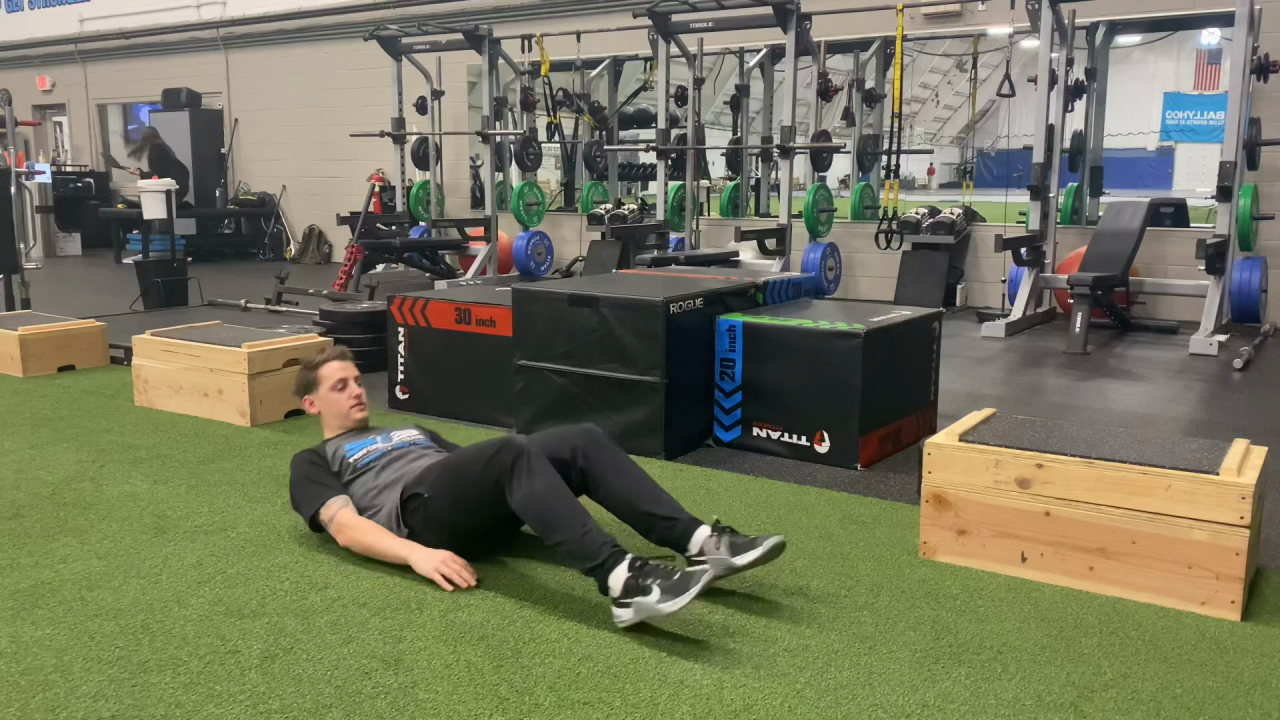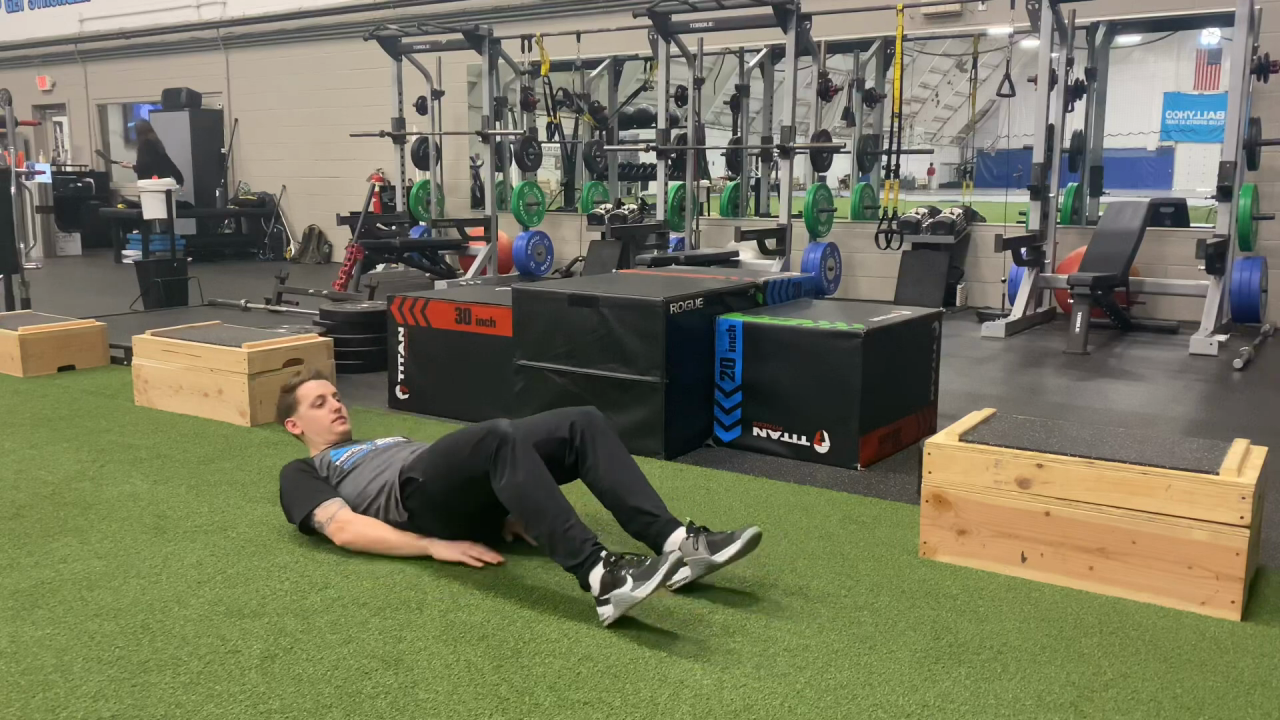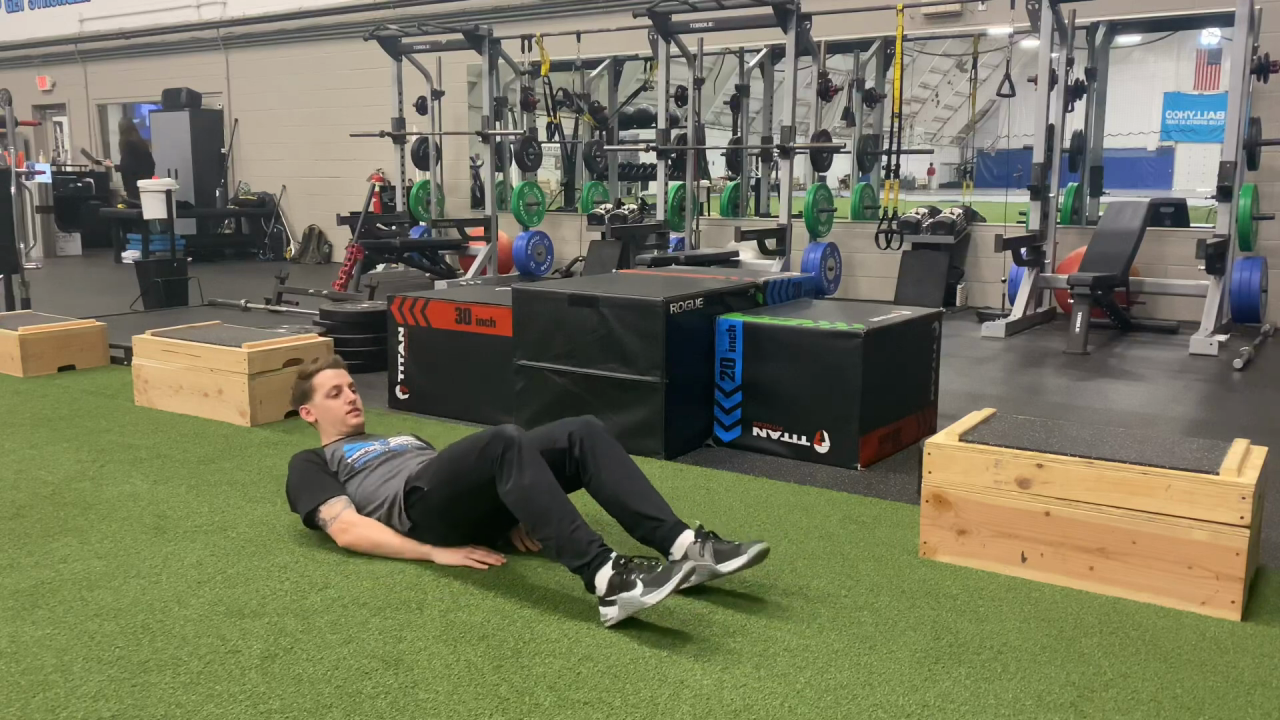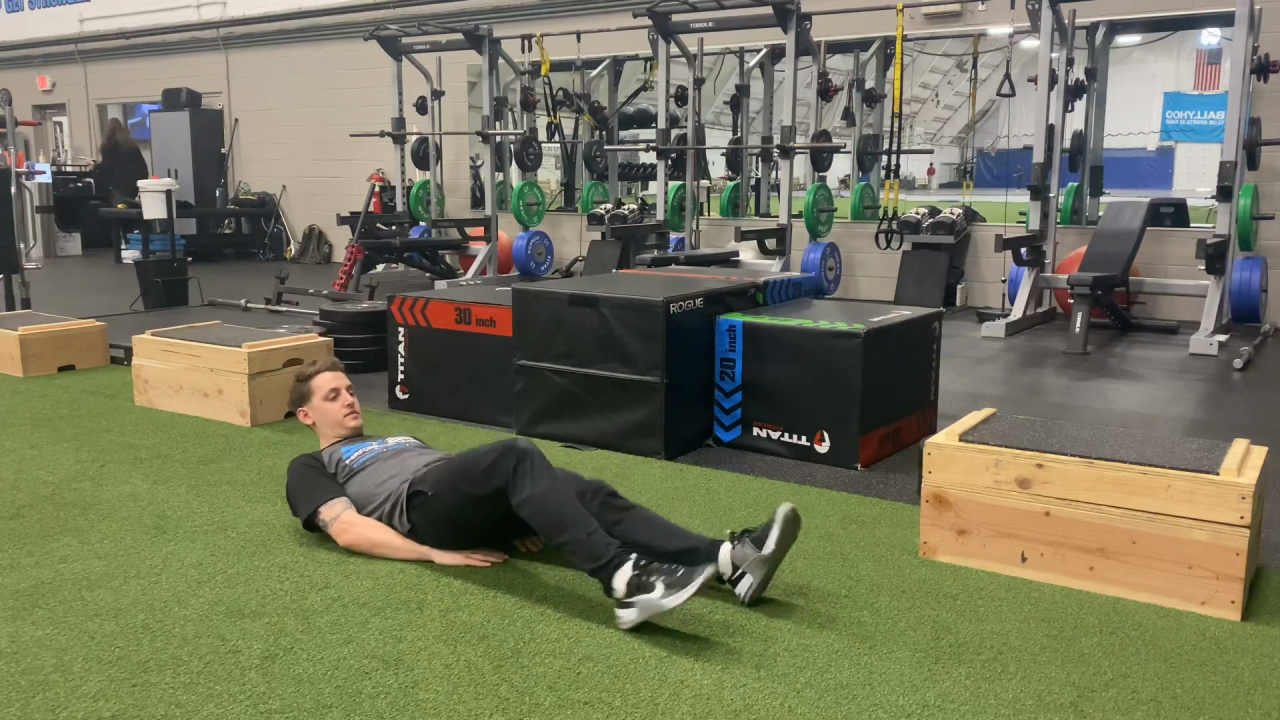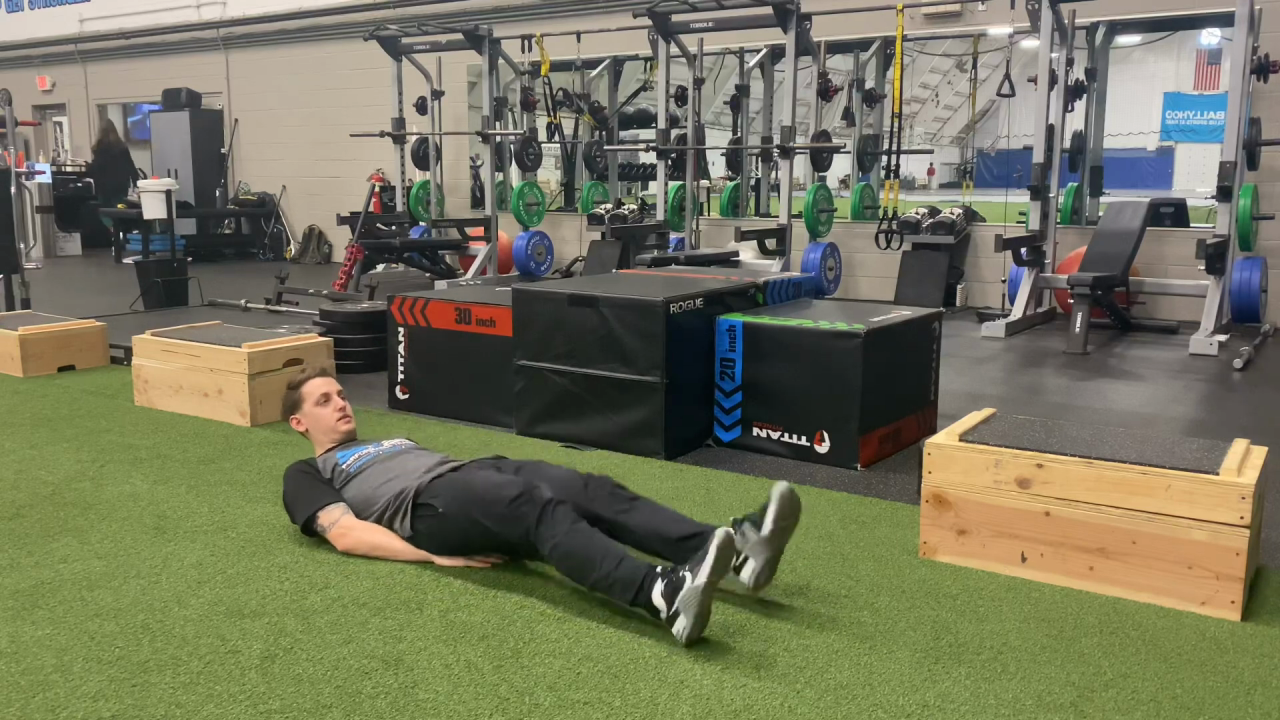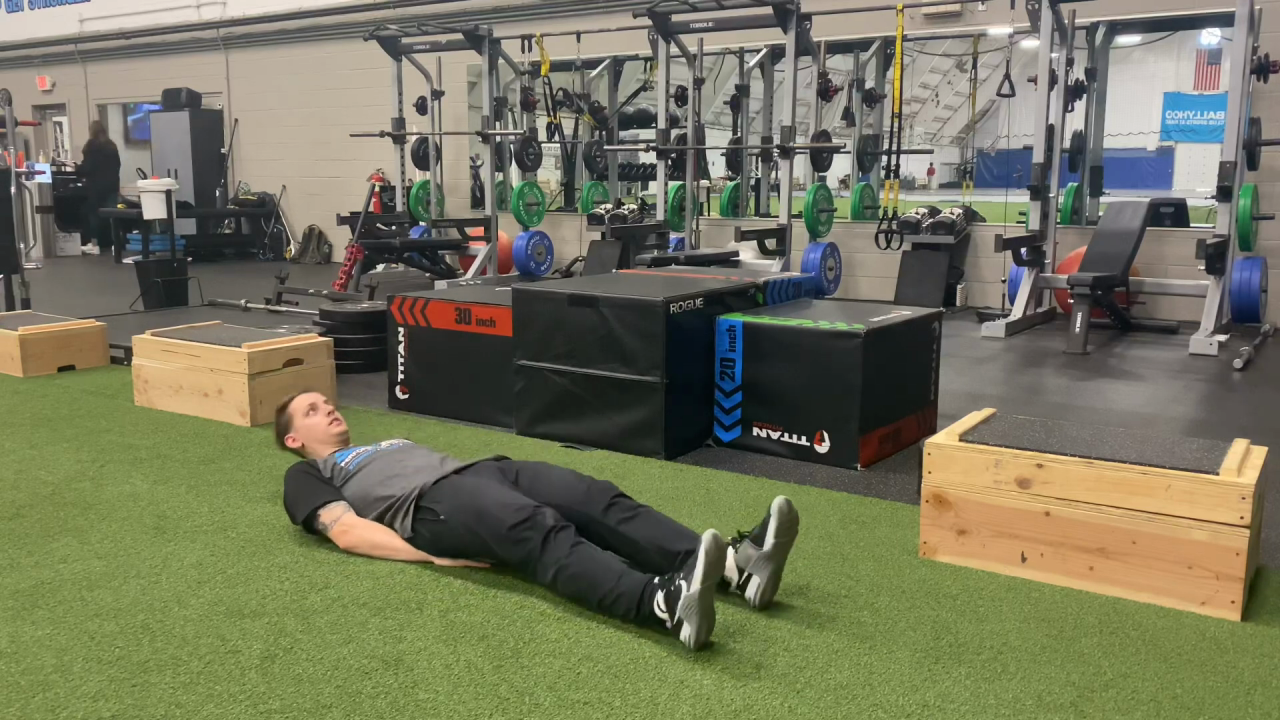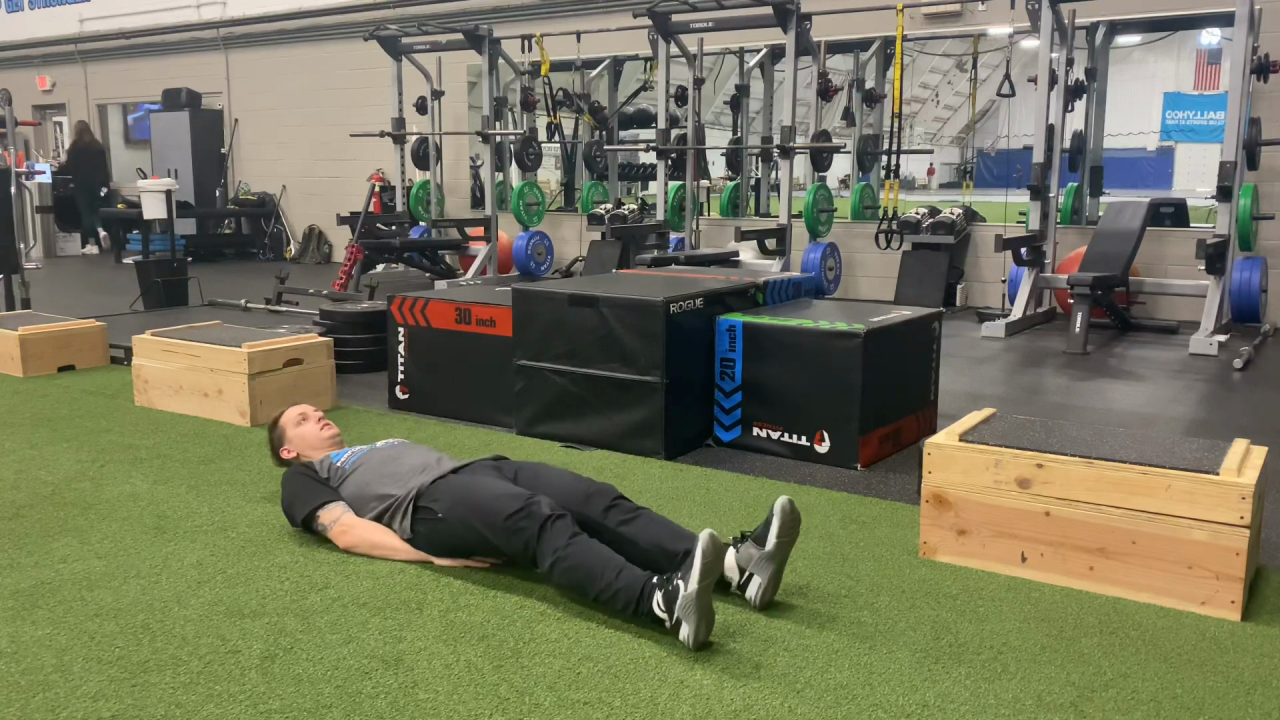
dt=0.3s
person 1, frame 1
left shoulder: (412, 429)
right shoulder: (314, 462)
left elbow: (475, 459)
right elbow: (346, 526)
left wrist: (545, 498)
right wrist: (415, 553)
left hip: (484, 515)
right hip: (417, 511)
left knee: (584, 442)
right knee: (512, 450)
left ankle: (703, 546)
right ankle: (623, 583)
person 1, frame 2
left shoulder: (389, 440)
right shoulder: (301, 474)
right elbow: (343, 529)
left wrist: (505, 510)
right wrist: (433, 545)
left hip: (473, 495)
right hip: (415, 499)
left knee: (583, 423)
right knee: (499, 436)
left ankle: (676, 543)
right ankle: (600, 575)
person 1, frame 3
left shoulder: (404, 439)
right shoulder: (311, 465)
right elbow: (347, 531)
left wrist: (510, 518)
right wrist: (436, 552)
left hip: (479, 503)
right hip: (422, 505)
left knee: (582, 433)
right knee: (506, 441)
left ankle: (682, 547)
right ankle: (607, 579)
person 1, frame 4
left shoulder: (400, 439)
right shoulder: (310, 469)
right elbow: (348, 530)
left wrist: (508, 521)
right wrist: (436, 552)
left hip: (471, 478)
right hip: (423, 502)
left knee: (592, 496)
right knee: (518, 455)
left ankle: (729, 559)
right ankle: (626, 582)
person 1, frame 5
left shoulder: (392, 443)
right shoulder: (307, 475)
right elbow: (346, 535)
right wrist: (435, 554)
right hip: (428, 504)
left knee: (593, 495)
right knee: (543, 510)
left ankle: (737, 551)
right ankle: (667, 593)
person 1, frame 6
left shoulder: (389, 443)
right shoulder: (306, 478)
right elbow: (347, 532)
right wrist: (433, 555)
right hip: (431, 504)
left knee: (599, 502)
right knee: (544, 533)
left ankle: (734, 565)
right ankle: (666, 603)
person 1, frame 7
left shoulder: (382, 446)
right shoulder: (305, 479)
right elbow: (347, 532)
right wrist: (432, 556)
right hip: (431, 503)
left knee: (599, 503)
right knee: (541, 522)
left ankle: (735, 565)
right ankle: (664, 601)
